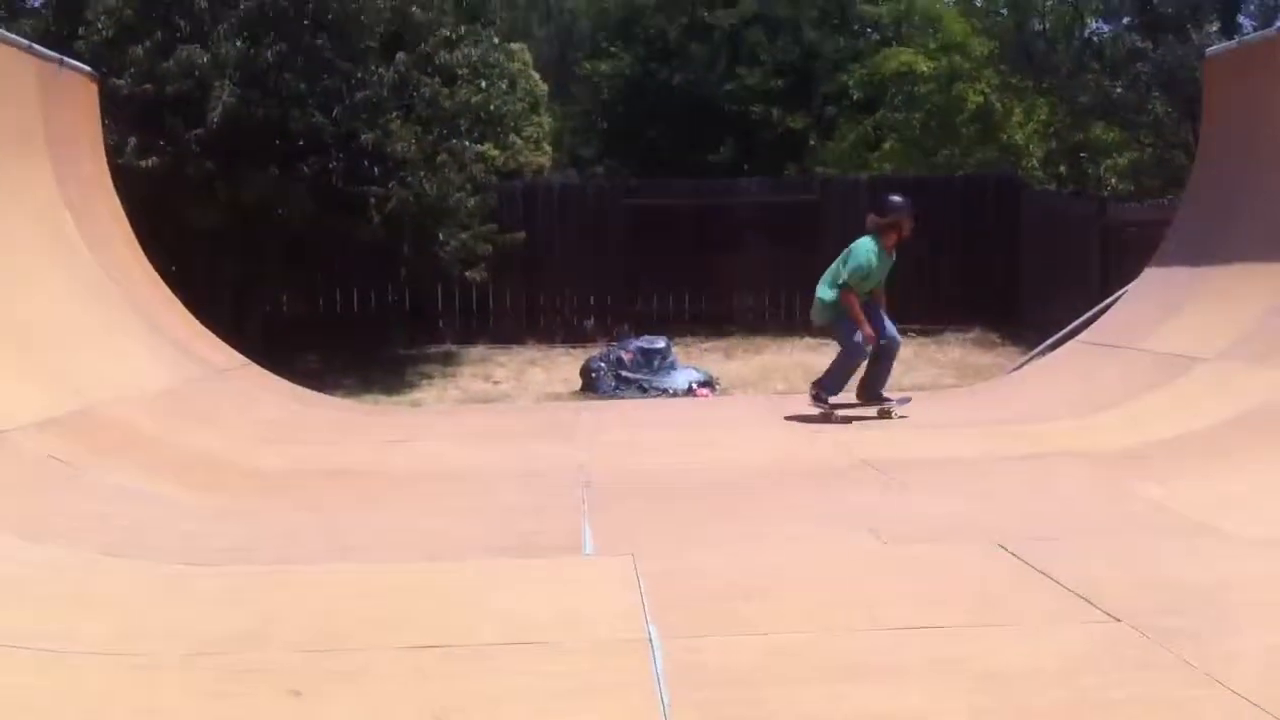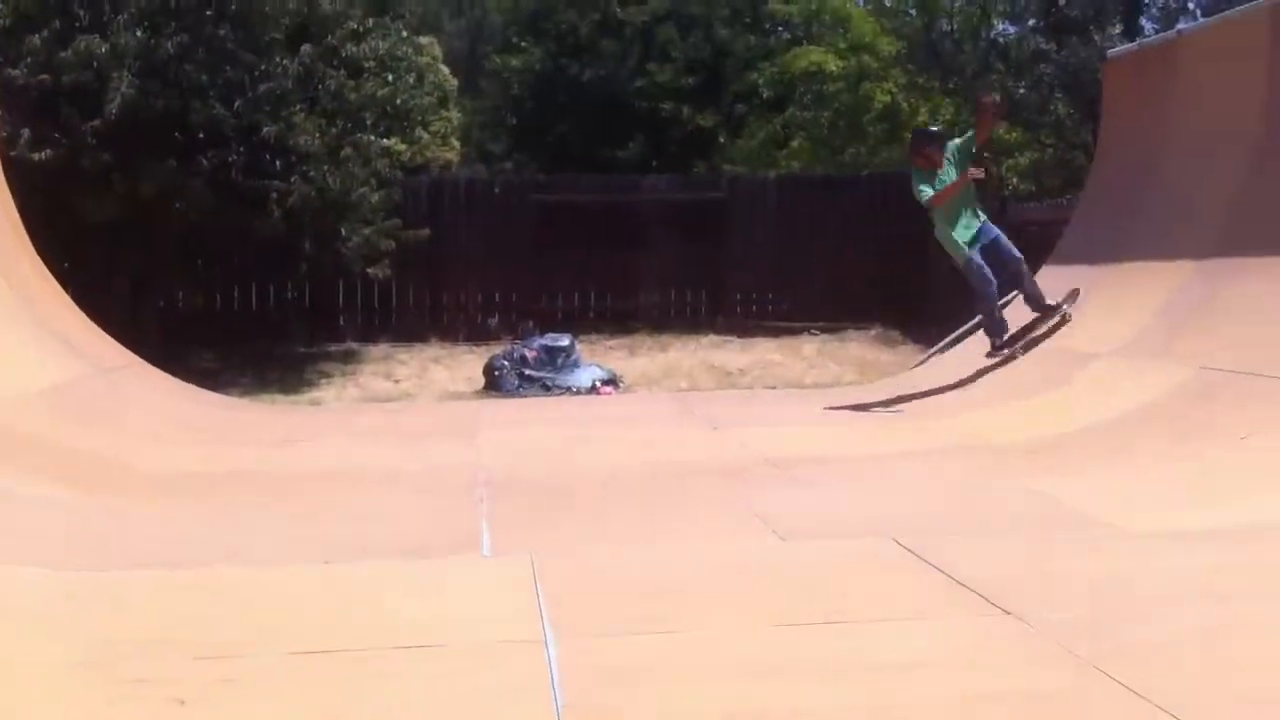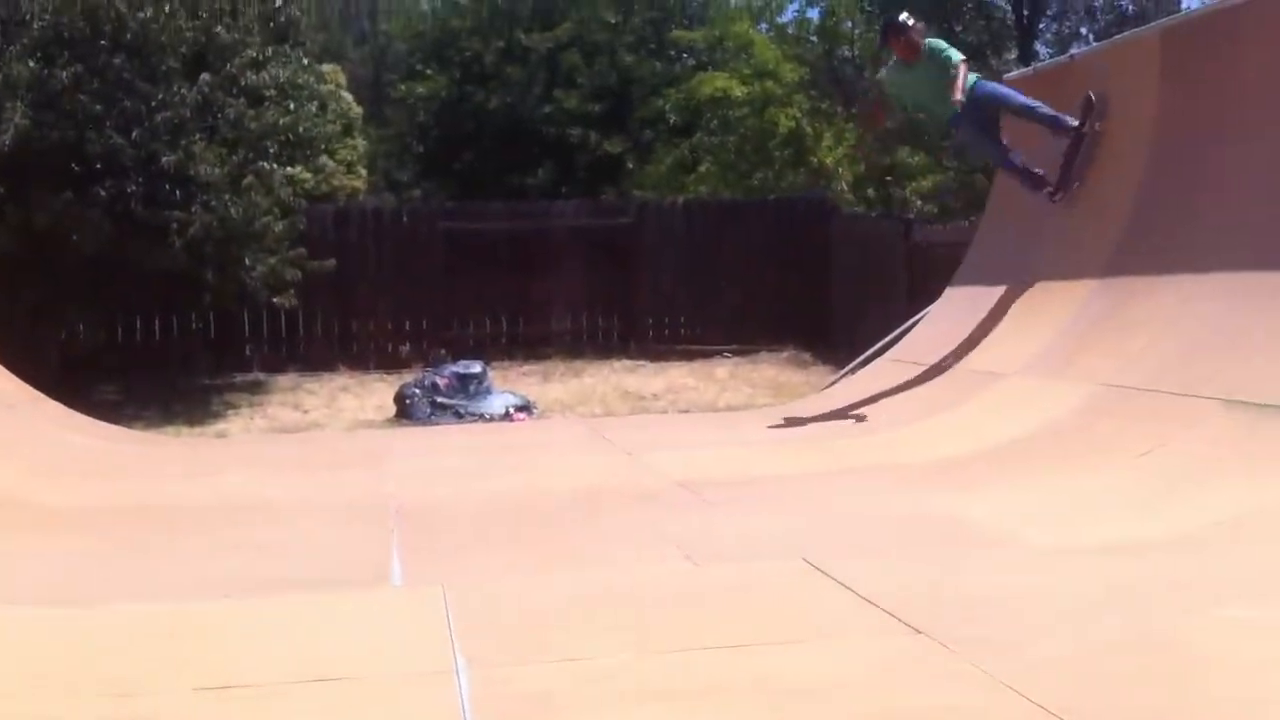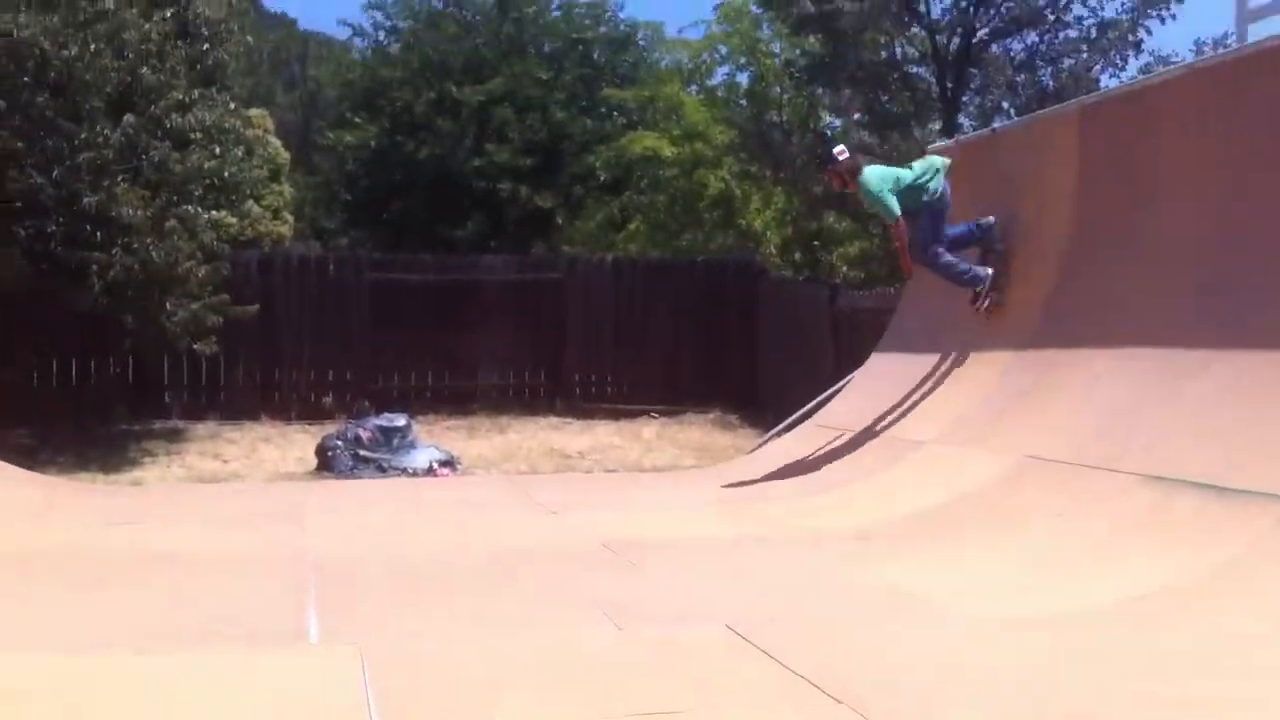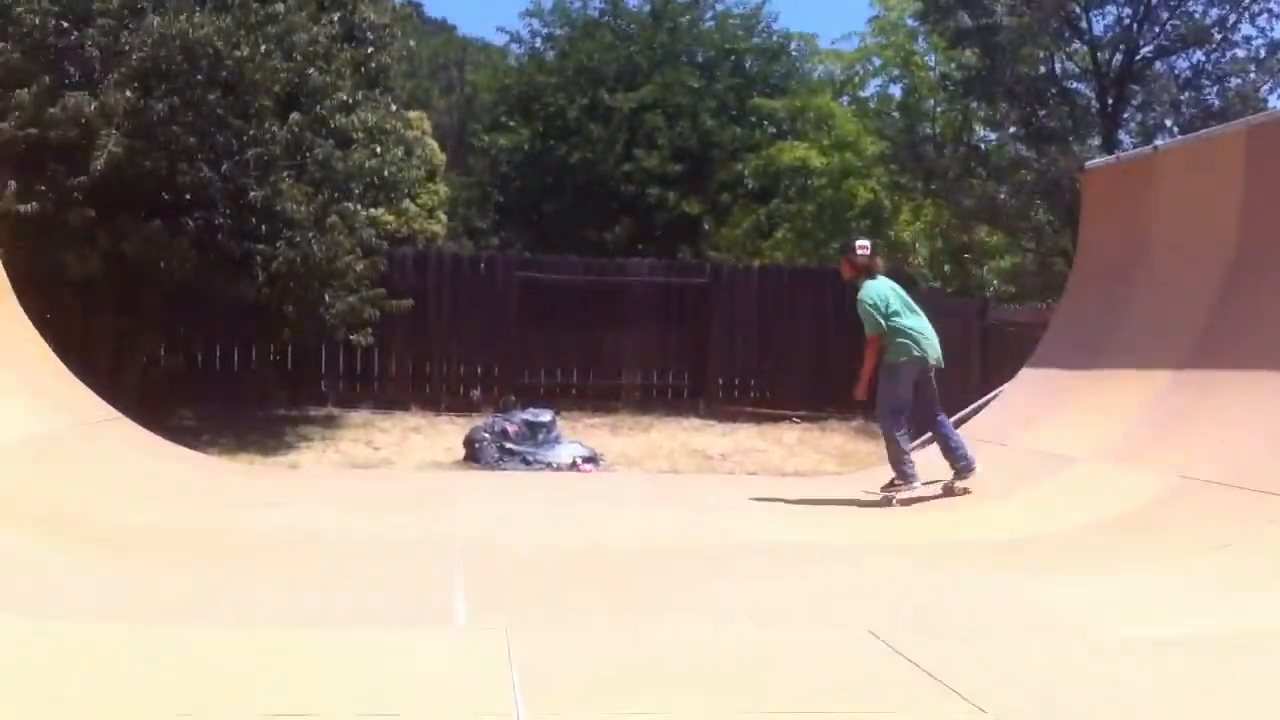
dt=0.4s
person 1, frame 1
left shoulder: (888, 252)
right shoulder: (867, 251)
left elbow: (878, 289)
right elbow: (847, 291)
left wrist: (881, 323)
right wrist: (864, 326)
left hip: (857, 300)
right hip: (833, 303)
left knee: (890, 341)
right knee: (859, 348)
left ankle: (870, 391)
right ankle: (821, 391)
person 1, frame 2
left shoulder: (951, 152)
right shoulder: (920, 179)
left elbow: (981, 134)
right elbow: (933, 203)
left wrist: (987, 111)
right wrist: (960, 182)
left hip: (978, 223)
right hip: (959, 237)
left knee: (1016, 261)
right knee: (987, 287)
left ankle: (1039, 303)
right ankle: (997, 334)
person 1, frame 3
left shoulder: (933, 48)
right shoulder: (892, 73)
left elbow: (961, 65)
right elbow: (881, 92)
left wrist: (958, 89)
left hip: (970, 89)
right hip: (954, 116)
left knee: (1019, 104)
right knee: (997, 154)
left ankle: (1067, 125)
right ankle: (1040, 182)
person 1, frame 4
left shoulder: (870, 187)
right shoulder: (864, 175)
left elbow: (898, 223)
left wrist: (906, 257)
left hip: (930, 189)
right hip: (922, 191)
left knee: (925, 253)
right knee: (929, 244)
left ankle: (979, 278)
right ankle: (982, 228)
person 1, frame 5
left shoulder: (865, 296)
right shoulder: (881, 282)
left elbow: (874, 341)
left wrist: (863, 381)
left hip: (905, 352)
right hip: (926, 346)
left knee: (889, 414)
right knee: (932, 412)
left ankle: (906, 475)
right ankle: (964, 464)
